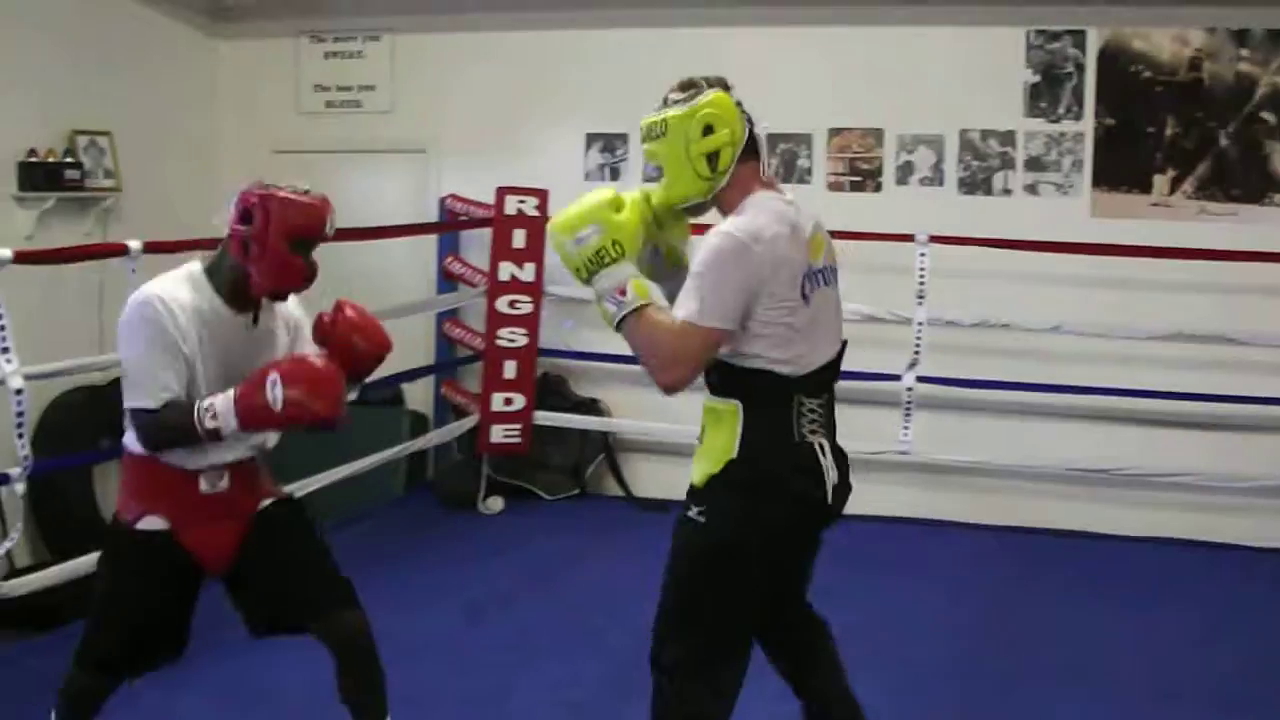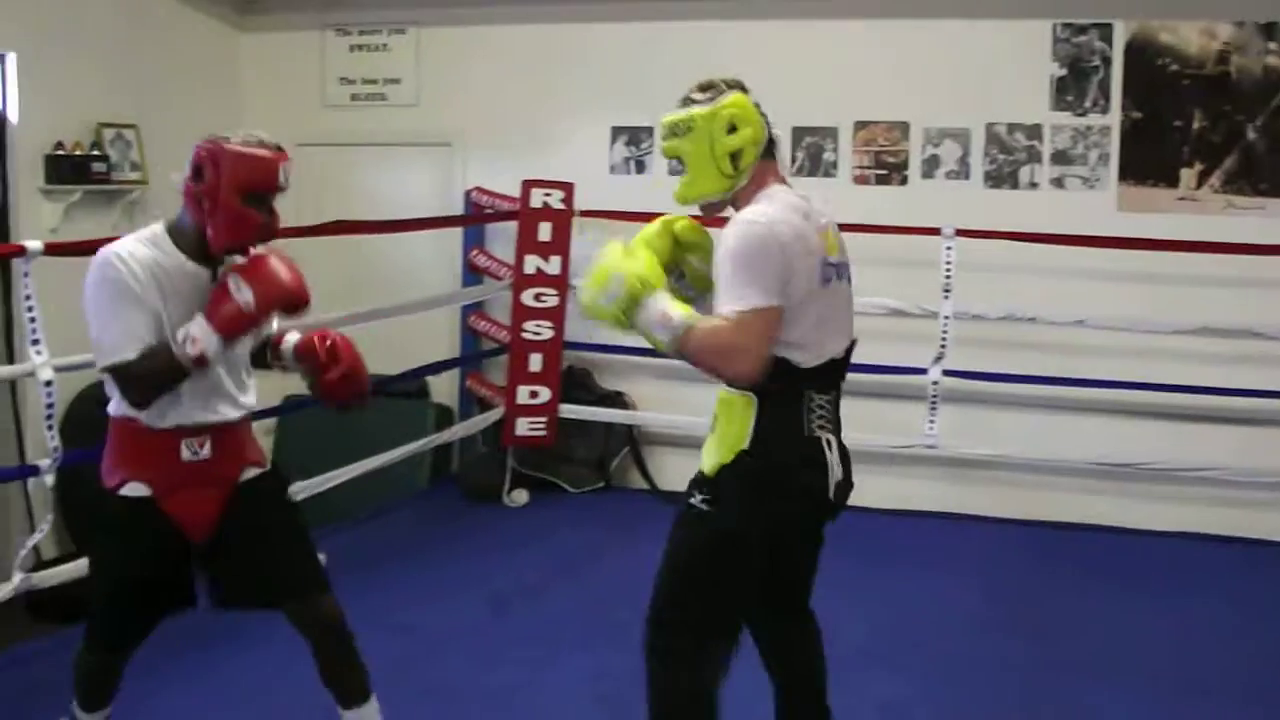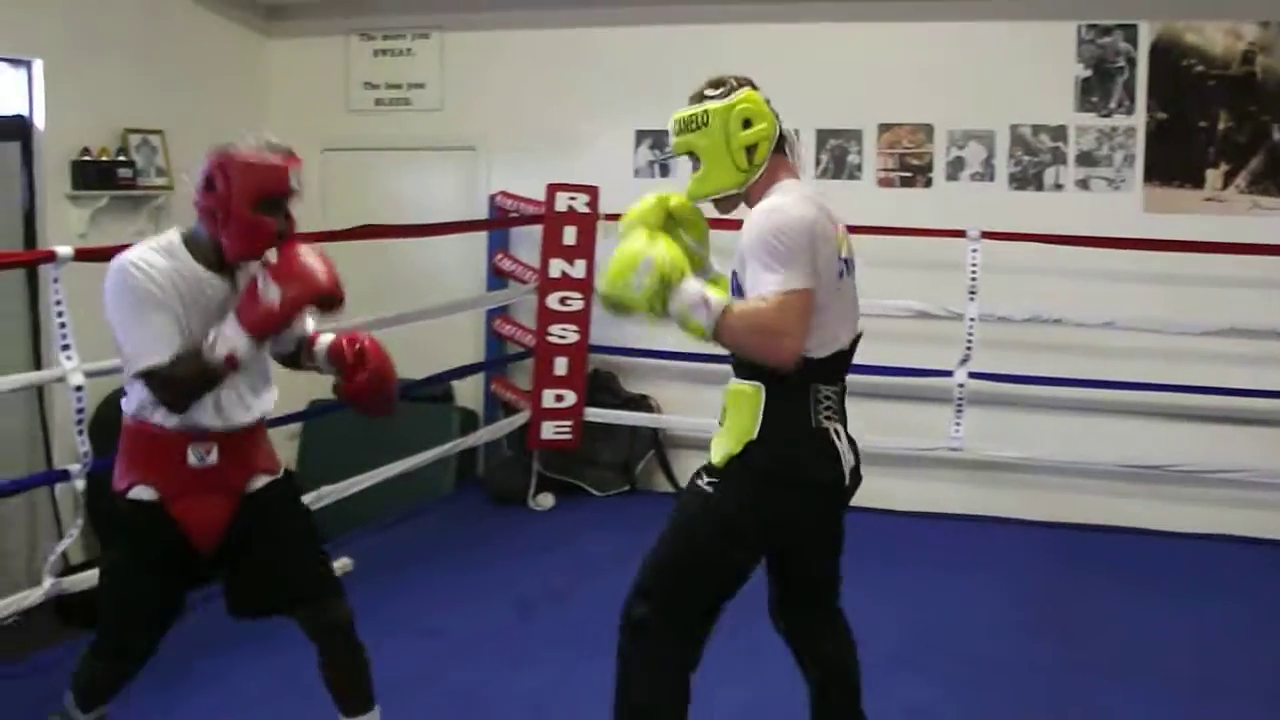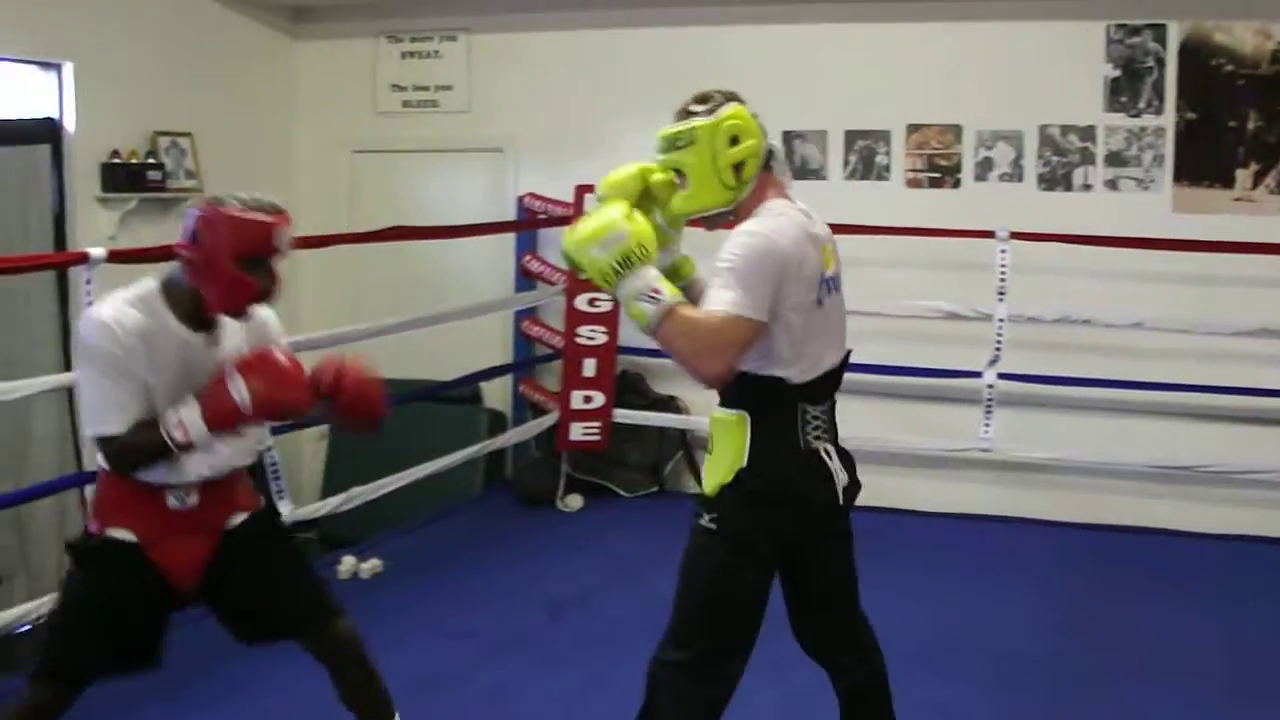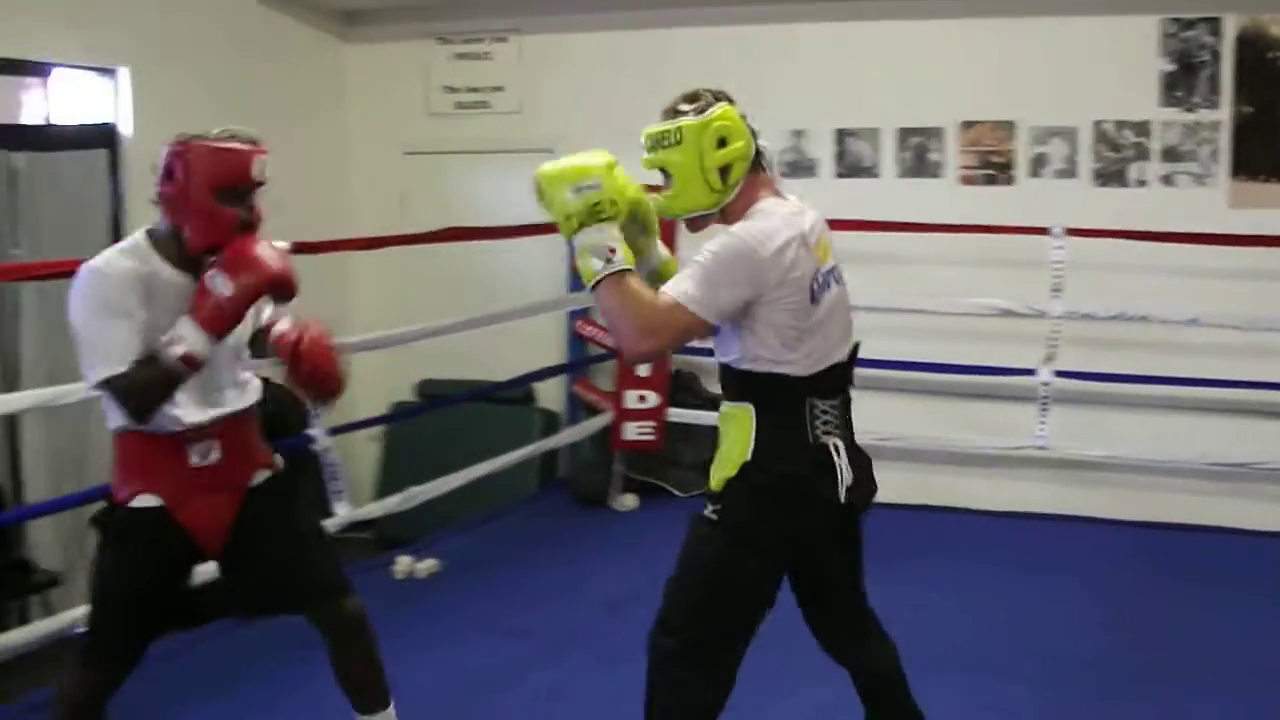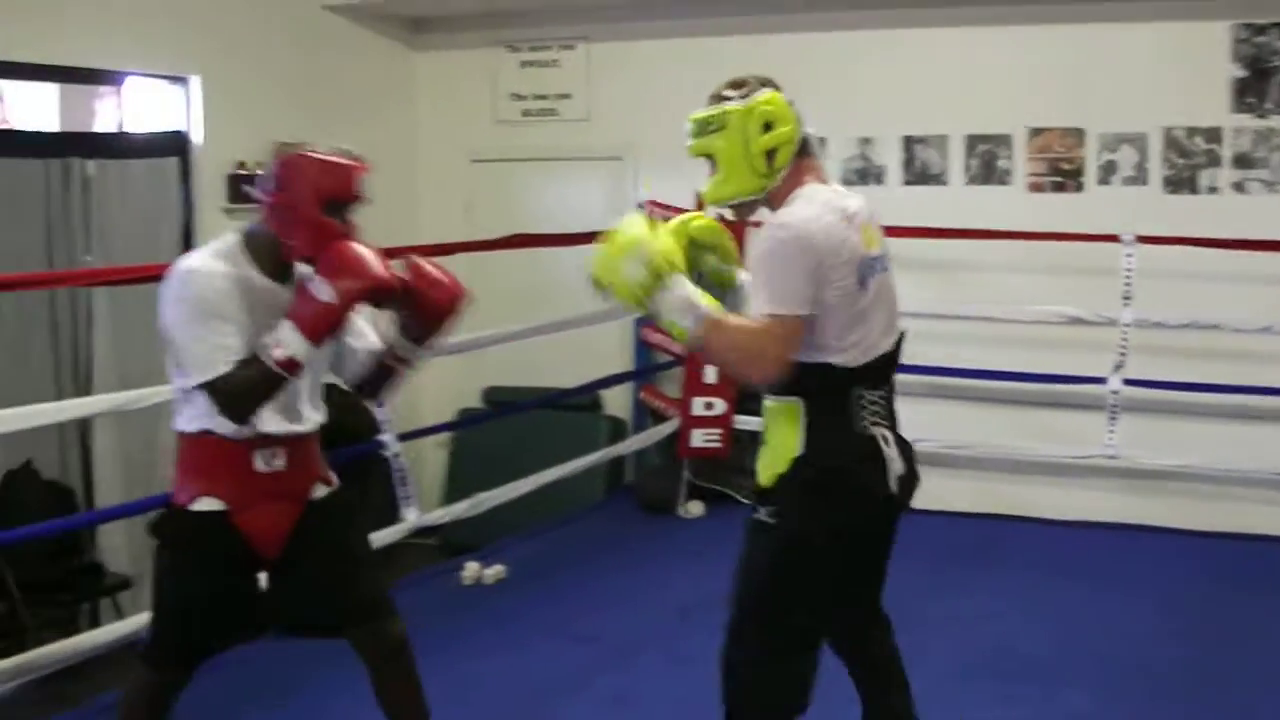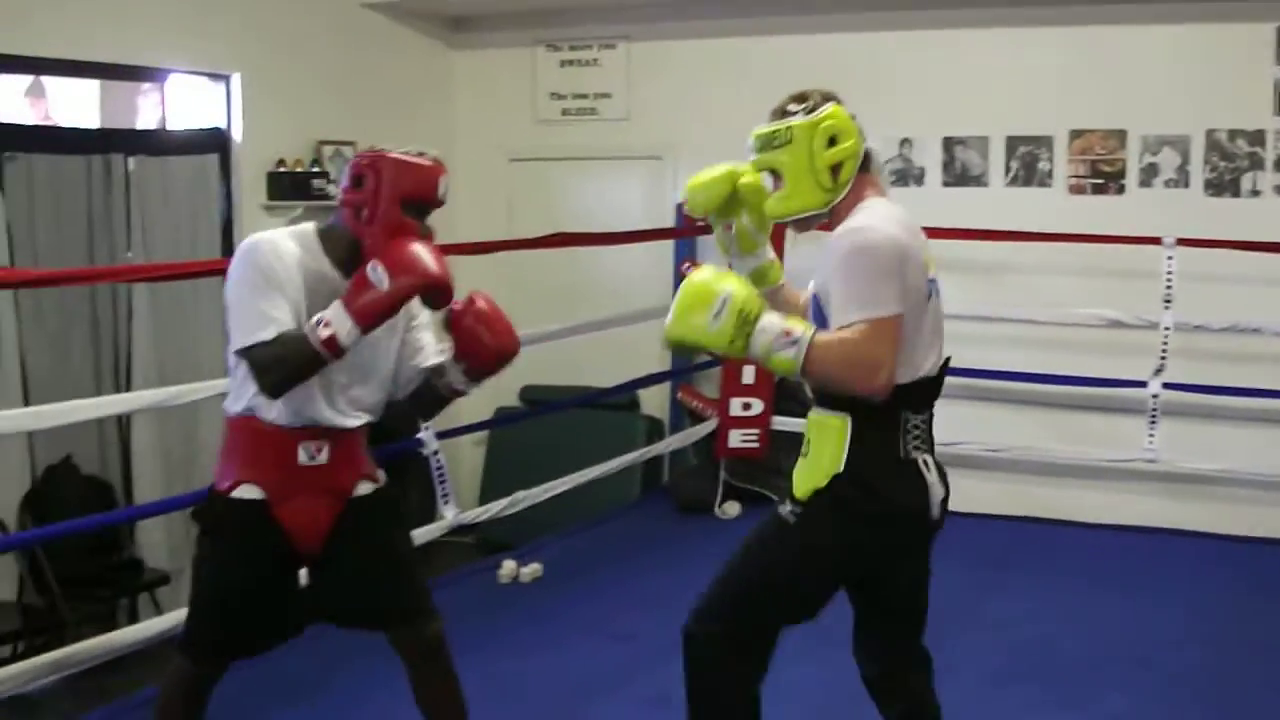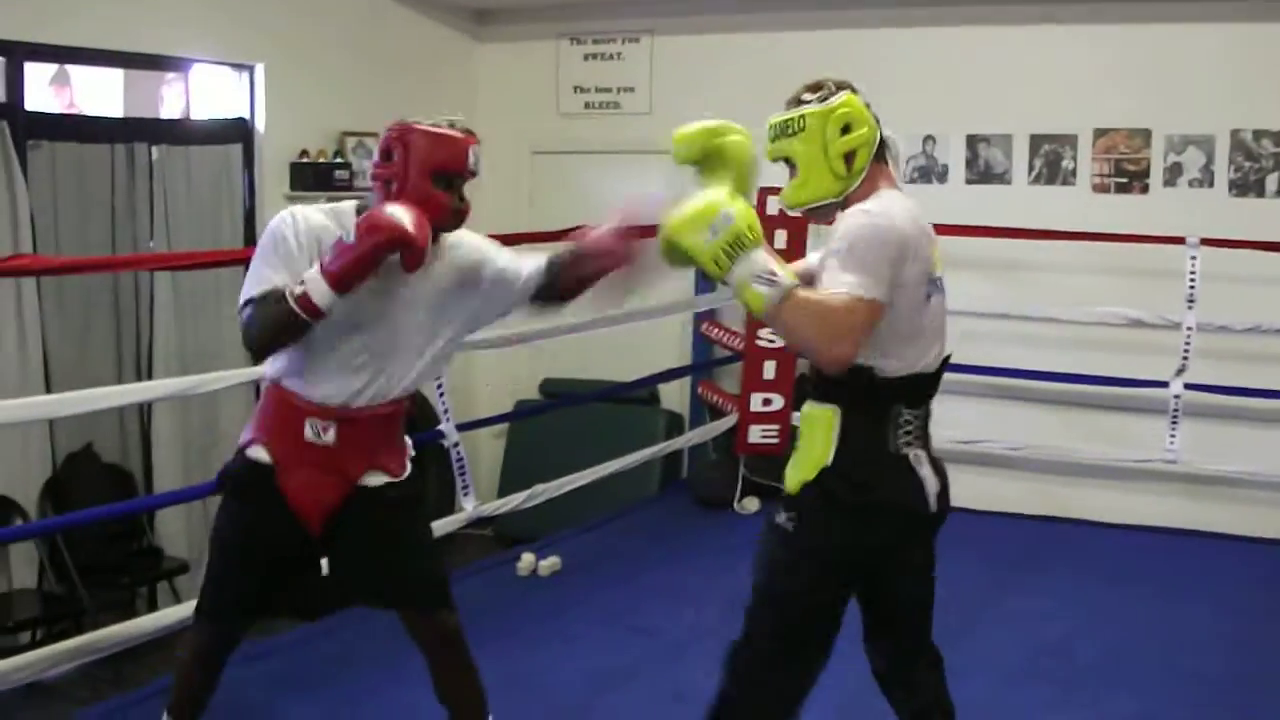
dt=0.2s
person 1, frame 1
left shoulder: (739, 238)
right shoulder: (800, 223)
left elbow: (672, 366)
left wrist: (610, 273)
right wrist: (662, 253)
left hip: (752, 478)
right hip: (809, 467)
left knee: (690, 656)
right knee: (783, 618)
person 1, frame 2
left shoulder: (756, 228)
right shoulder: (812, 220)
left elbow: (743, 359)
left wrist: (648, 304)
right wrist: (697, 277)
left hip: (759, 468)
right hip: (814, 461)
left knee: (681, 640)
right knee: (783, 618)
person 1, frame 3
left shoulder: (776, 218)
right shoulder: (811, 212)
left elbow: (779, 341)
left wrist: (676, 293)
right wrist: (691, 262)
left hip: (769, 459)
right hip: (819, 453)
left knee: (658, 615)
right knee: (811, 614)
person 1, frame 4
left shoulder: (758, 241)
right shoulder: (802, 227)
left elbow: (711, 358)
right elbow: (722, 323)
left wrist: (632, 275)
right wrist: (661, 244)
left hip: (762, 482)
right hip: (815, 470)
left knee: (691, 661)
right knee: (834, 626)
person 1, frame 5
left shoulder: (746, 244)
right shoulder: (799, 221)
left elbow: (643, 337)
right elbow: (696, 307)
left wrist: (594, 234)
right wrist: (645, 248)
left hip: (771, 478)
right hip: (828, 467)
left knee: (687, 650)
right knee: (846, 620)
person 1, frame 6
left shoulder: (793, 230)
right shoulder: (848, 210)
left elbow: (764, 363)
left wrist: (666, 293)
right wrist: (724, 266)
left hip: (820, 473)
right hip: (873, 461)
left knee: (763, 660)
right knee: (856, 623)
person 1, frame 7
left shoulder: (863, 238)
right shoulder: (890, 228)
left elbow: (869, 370)
right elbow: (820, 329)
left wrist: (754, 330)
right wrist: (750, 250)
left hip: (854, 494)
right hip: (906, 486)
left knee: (719, 636)
right knee: (894, 659)
person 1, frame 8
left shoulder: (871, 223)
right shoulder: (895, 220)
left elbow: (831, 344)
right elbow: (800, 295)
left wrist: (739, 257)
right wrist: (731, 204)
left hip: (845, 488)
right hip: (905, 483)
left knee: (767, 665)
right knee: (907, 659)
person 2, frame 1
left shoulder: (282, 307)
right shoulder: (160, 305)
left elbow: (311, 402)
right elbow: (153, 428)
left wrist: (341, 361)
right wrist: (246, 405)
left hip: (248, 492)
right hip: (161, 506)
left knee: (350, 629)
right knee: (102, 665)
person 2, frame 2
left shoulder: (247, 263)
right shoulder: (122, 265)
right elbow: (136, 387)
left wrist: (307, 351)
right wrist: (219, 321)
left hip: (235, 461)
right hip: (147, 474)
left knee: (320, 611)
right knee: (109, 639)
person 2, frame 3
left shoulder: (263, 265)
right shoulder: (139, 271)
left elbow: (289, 345)
right elbow: (169, 390)
left wrist: (336, 352)
right wrist: (251, 322)
left hip: (248, 466)
right hip: (159, 476)
left knee: (332, 616)
right knee: (121, 647)
person 2, frame 4
left shoulder: (252, 318)
right shoulder: (112, 326)
left elbow: (279, 392)
right elbow: (121, 453)
left wrist: (328, 386)
right wrist: (214, 410)
left hip: (227, 510)
right hip: (135, 523)
left knee: (335, 637)
person 2, frame 5
left shoulder: (240, 262)
right shoulder: (106, 277)
right elbow: (135, 401)
left wrist: (292, 340)
right wrist: (206, 318)
left hip: (244, 466)
right hip: (156, 483)
left knee: (342, 610)
right knee: (105, 660)
person 2, frame 6
left shoulder: (317, 275)
right shoulder: (200, 277)
left elbow: (369, 384)
right elbow: (234, 401)
left wrist: (412, 330)
right wrist: (307, 322)
left hip: (302, 478)
right hip: (218, 489)
left knee: (384, 634)
right knee: (170, 662)
person 2, frame 7
left shoulder: (389, 278)
right shoulder: (270, 255)
left elbow: (419, 400)
right elbow: (272, 376)
left wrist: (466, 365)
right wrist: (359, 308)
left hip: (348, 474)
right hip: (259, 478)
left knee: (422, 634)
right knee: (207, 652)
person 2, frame 8
left shoulder: (456, 254)
right shoulder: (301, 229)
left elbow: (548, 280)
right elbow: (257, 339)
left wrist: (598, 251)
right wrist: (339, 271)
left hip: (375, 457)
right hip: (283, 451)
left knee: (436, 624)
right knee: (220, 619)
